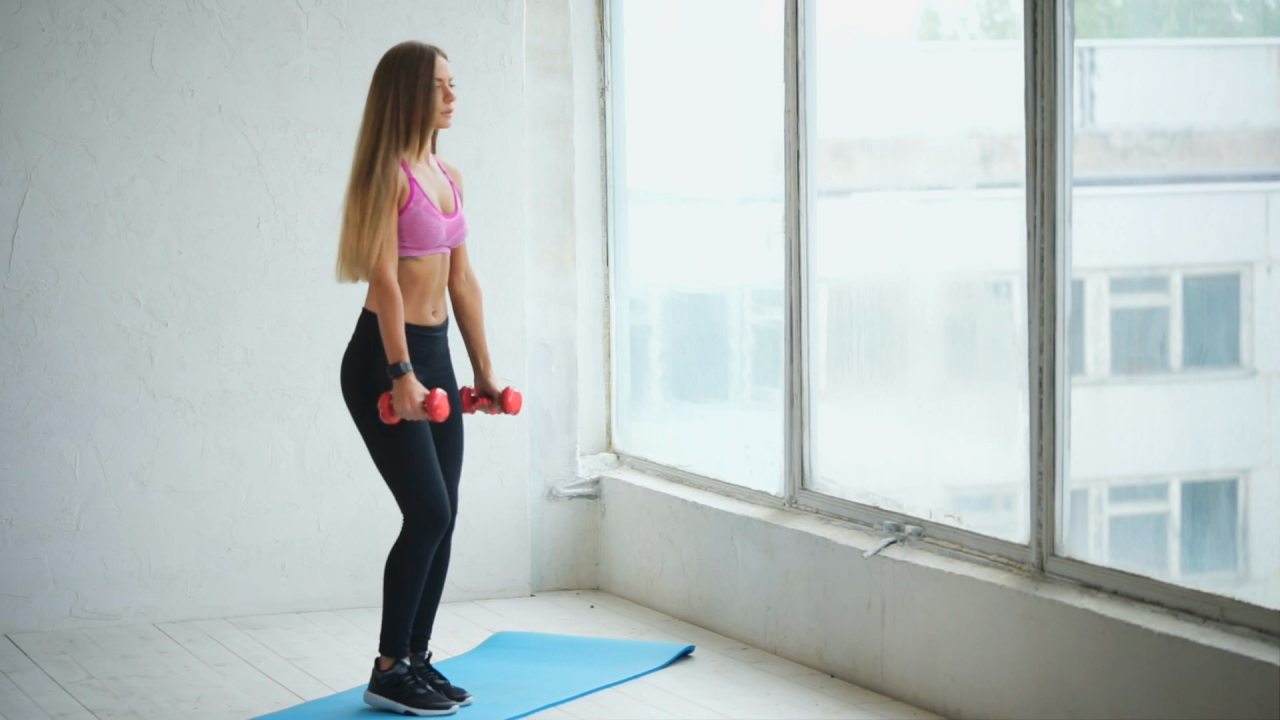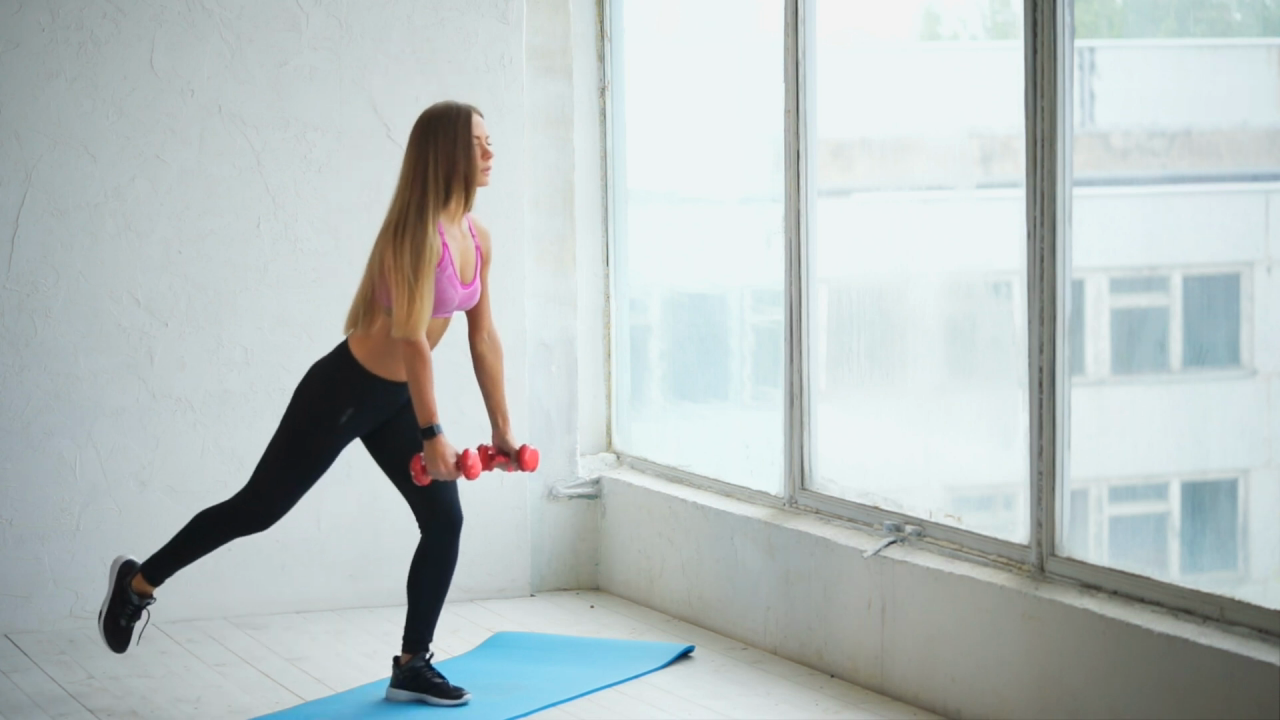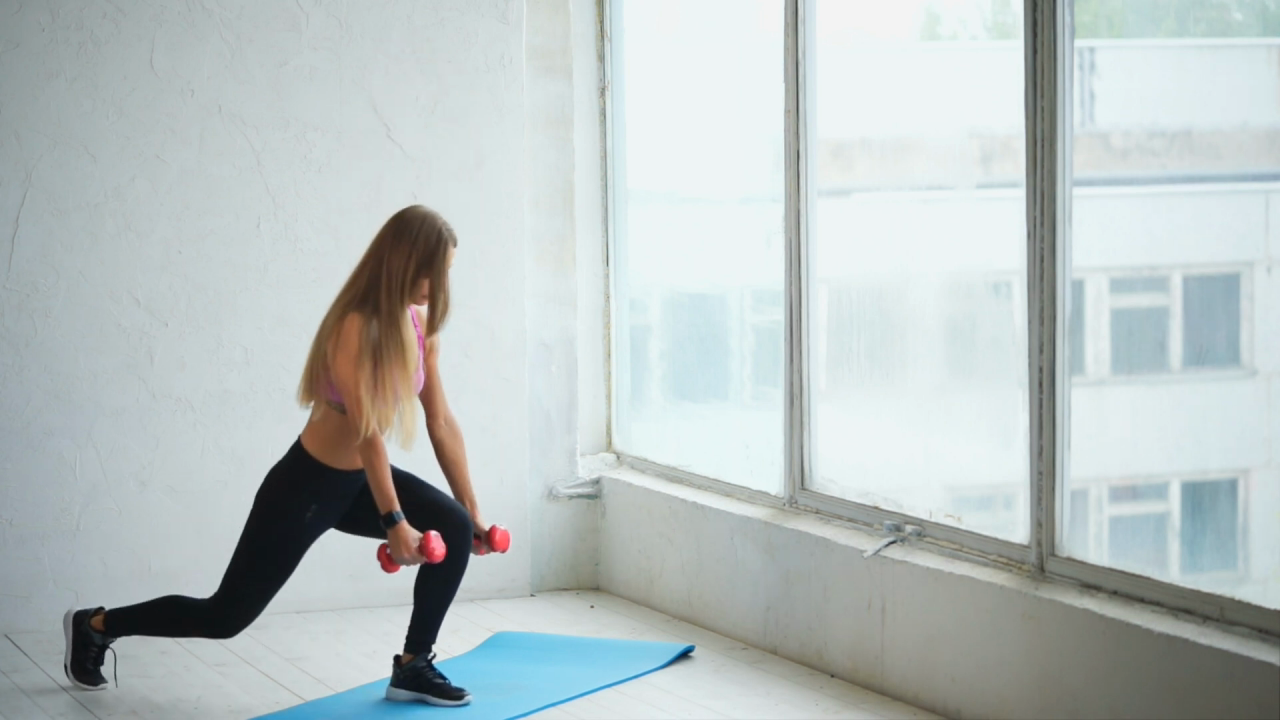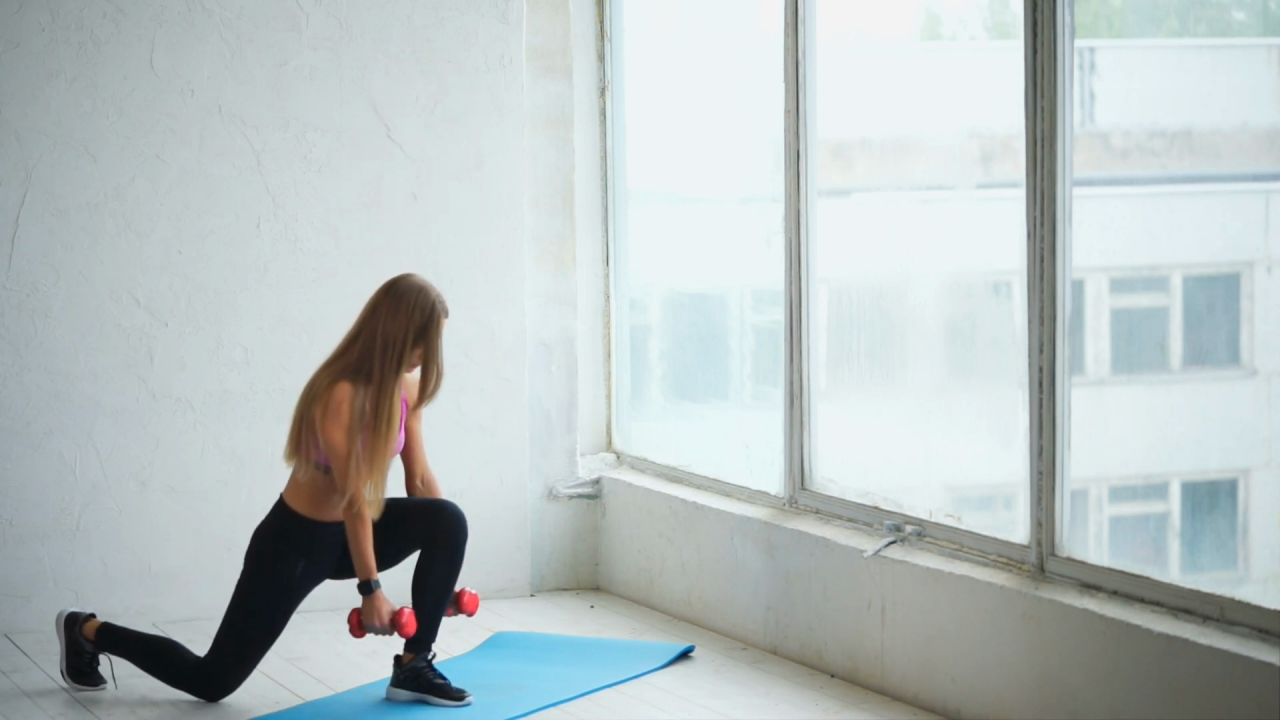
dt=1s
person 1, frame 1
left shoulder: (447, 175)
right shoulder: (385, 176)
left elbow: (463, 280)
right elbow: (382, 279)
left wrist: (483, 371)
right wrist: (399, 374)
left hip: (434, 354)
right hip: (382, 360)
left knee: (442, 518)
right knee: (427, 515)
left ankle: (415, 659)
person 1, frame 2
left shoulder: (479, 238)
right shoulder: (415, 233)
left elbow: (484, 338)
right elbow: (412, 340)
left wrist: (501, 428)
right wrist: (433, 435)
left hip: (395, 398)
right hip: (342, 391)
left knee: (445, 521)
right knee: (258, 508)
left ankle: (412, 665)
right ankle: (137, 581)
person 1, frame 3
left shoulder: (420, 326)
right shoulder: (353, 328)
left elbow: (442, 423)
right elbow: (367, 433)
left wrist: (472, 510)
right wrist: (393, 521)
left hip: (356, 481)
right hip: (306, 485)
left knee: (453, 531)
right knee: (227, 615)
left ankle: (413, 666)
right ankle: (94, 626)
person 1, frame 4
left shoulder: (406, 388)
right shoulder: (341, 395)
left elbow: (420, 479)
right elbow: (353, 498)
left wrist: (447, 573)
right wrist: (370, 589)
left hip: (344, 532)
right hip: (294, 541)
left knee: (448, 520)
right knee: (213, 681)
left ankle: (413, 667)
right ankle: (87, 632)
